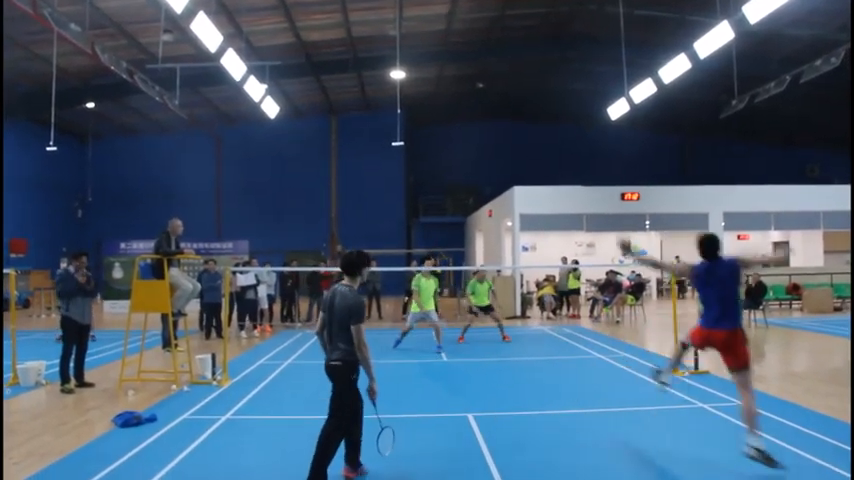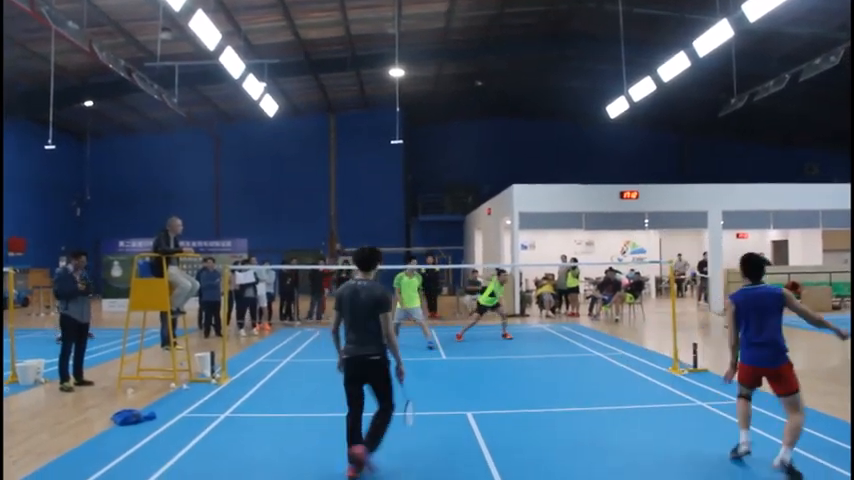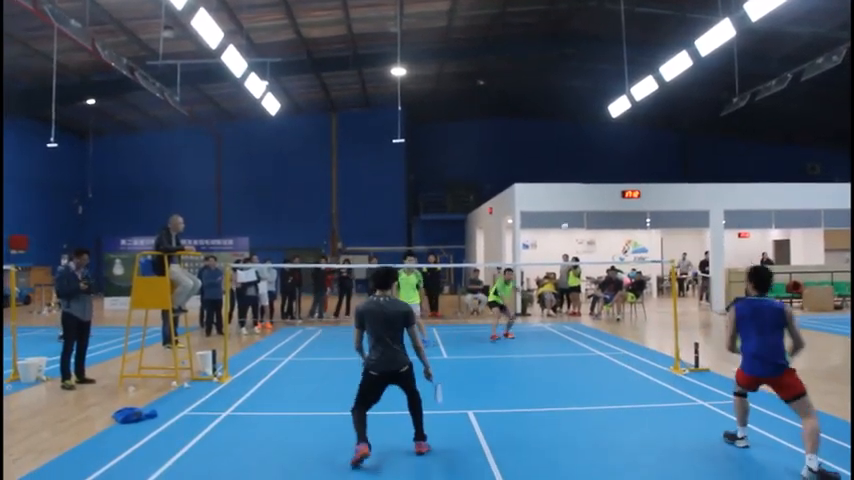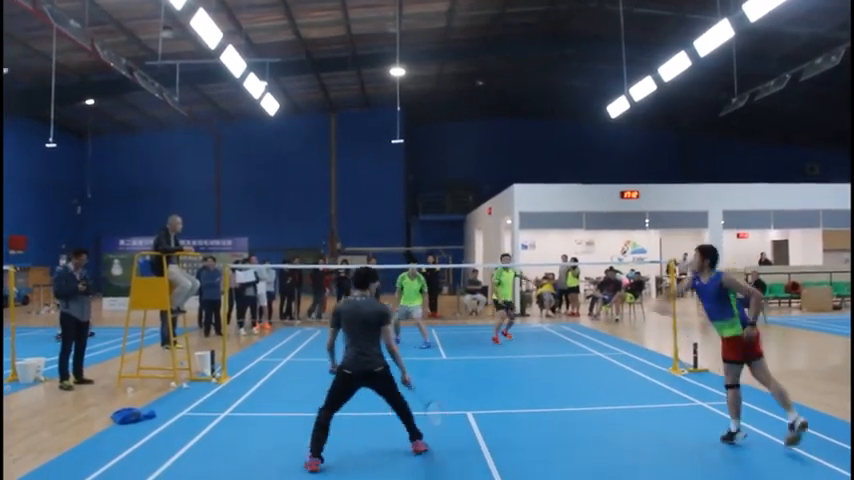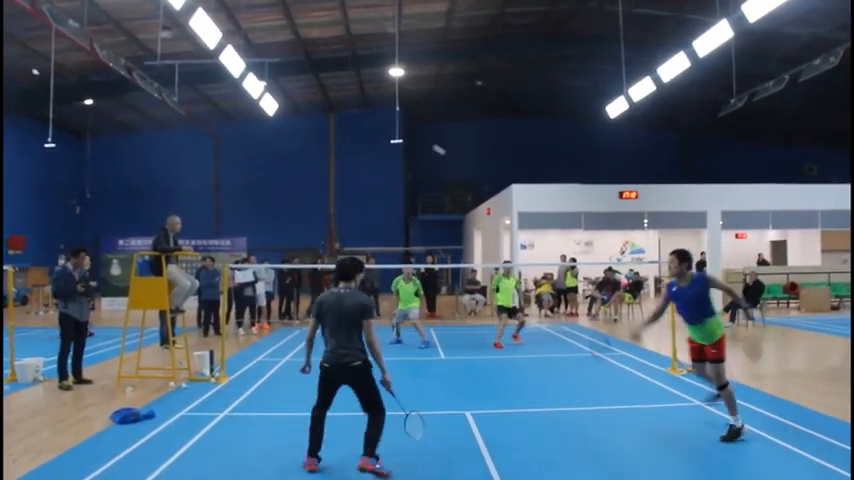
dt=0.3s
person 1, frame 1
left shoulder: (332, 293)
right shoulder: (355, 300)
left elbow: (319, 331)
right elbow: (360, 345)
right wrist: (372, 379)
left hip: (334, 362)
right hip: (345, 366)
left knee: (354, 412)
right knee: (336, 424)
person 1, frame 2
left shoulder: (343, 290)
right shoulder: (380, 293)
left elbow: (334, 329)
right elbow: (388, 334)
left wrist: (340, 353)
right wrist: (399, 363)
left hip: (351, 358)
right hip: (375, 358)
left knee: (355, 410)
right knee: (386, 407)
right ankle: (363, 448)
person 1, frame 3
left shoulder: (363, 308)
right shoulder: (405, 308)
left elbow: (357, 344)
right elbow: (416, 343)
left wrist: (366, 359)
right wrist: (427, 366)
left hip: (375, 369)
right hip: (401, 367)
left knee: (359, 408)
right knee: (414, 400)
left ankle: (362, 445)
right ankle: (420, 442)
person 1, frame 4
left shoulder: (340, 308)
right shoulder: (380, 309)
left elbow: (330, 343)
right elbow: (390, 345)
left wrist: (333, 364)
right wrist: (404, 372)
left hip: (348, 370)
right hip: (376, 369)
left knee: (326, 411)
right knee: (399, 403)
left ankle: (314, 458)
right ankle: (416, 441)
person 1, frame 5
left shoulder: (323, 299)
right shoulder: (364, 301)
left elbow: (310, 336)
right elbow: (370, 340)
left wrist: (307, 360)
right wrist: (384, 371)
left hip: (330, 364)
right hip: (356, 364)
left knee: (319, 410)
right knee: (376, 410)
left ankle: (312, 458)
right ankle: (368, 458)
person 2, frame 1
left shoulder: (695, 271)
right shoulder: (734, 265)
left elbow: (660, 265)
right elbow: (760, 260)
left wrist: (632, 254)
right wrist: (774, 258)
left hip: (707, 329)
right hip: (731, 333)
left knee: (685, 342)
right knee: (746, 390)
left ankle: (665, 375)
right ankle: (755, 445)
person 2, frame 2
left shoulder: (734, 300)
right shoulder: (779, 294)
left elbow: (733, 338)
right elbow: (811, 318)
left wrist: (733, 365)
right wrist: (837, 330)
left hip: (750, 361)
right hip: (777, 361)
left knee: (743, 396)
right knee: (795, 412)
left ankle: (743, 442)
right ankle: (784, 457)
person 2, frame 3
left shoulder: (737, 308)
right shoulder: (782, 309)
left elbow: (730, 345)
right elbow: (799, 343)
left hip: (751, 368)
right hip: (779, 370)
left knee: (739, 391)
right knee: (809, 415)
left ankle: (741, 436)
person 2, frame 4
left shoulder: (722, 278)
right shoulder: (696, 280)
left elbow: (755, 295)
right elbow: (681, 289)
left wrist: (750, 323)
left hip: (736, 335)
right hip: (737, 334)
left knee: (731, 383)
right knee: (765, 377)
left ankle: (734, 430)
right ankle: (795, 419)
person 2, frame 5
left shoulder: (704, 279)
right shoulder: (670, 288)
left elbow: (729, 290)
right elbow: (658, 311)
left wrist: (745, 308)
right wrist: (641, 327)
left hip: (713, 335)
right hip: (695, 336)
left knee: (719, 380)
right knee: (699, 371)
left ankle: (737, 424)
right ankle: (720, 391)
person 3, frame 1
left shoulder: (86, 275)
right shoulder: (64, 275)
left elbow: (93, 295)
right elbow: (61, 293)
left wrist: (90, 288)
right wrist: (77, 283)
left hip: (85, 317)
right hip: (70, 317)
left knee: (82, 350)
right knee: (68, 350)
left ankle: (79, 379)
right ankle: (65, 383)
person 3, frame 2
left shoulder: (83, 274)
right shoulder: (62, 274)
left elbow: (90, 291)
right elbow: (58, 293)
left wrist: (88, 290)
right wrist: (76, 288)
left hip: (84, 316)
right hip: (69, 316)
left knee: (81, 348)
right knee: (67, 349)
left ankle: (79, 377)
right ankle: (64, 381)
person 3, frame 3
left shoulder: (85, 272)
right shoulder: (64, 272)
left elbow: (91, 289)
right elbow: (60, 292)
left wrist: (89, 288)
right wrist: (78, 288)
left hip: (85, 314)
right hip: (70, 314)
left knee: (83, 346)
right knee: (68, 347)
left ankle: (80, 375)
right ankle: (65, 379)
person 3, frame 4
left shoulder: (84, 273)
right shoulder: (62, 272)
left elbow: (90, 291)
right elbow: (58, 292)
left wrist: (88, 289)
right wrist: (76, 288)
left hip: (84, 314)
right hip: (69, 314)
left knee: (81, 347)
right knee: (67, 347)
left ankle: (79, 376)
right ankle: (64, 379)
person 3, frame 5
left shoulder: (83, 273)
right shoulder: (61, 272)
left elbow: (90, 291)
right elbow: (56, 293)
left wrist: (87, 289)
right wrist: (74, 289)
left hip: (82, 314)
right hip: (68, 314)
left knee: (80, 347)
right knee: (66, 347)
left ankle: (77, 376)
right ankle: (63, 379)
person 4, frame 1
left shoulder: (176, 239)
right shoulder: (163, 238)
left elbow: (176, 254)
right elbow: (164, 252)
left wrist: (185, 253)
right wrist: (183, 251)
left hip: (175, 269)
right hip: (164, 271)
left knee: (196, 287)
right knee: (187, 287)
left ankle: (178, 308)
right ankle: (173, 310)
person 4, frame 2
left shoulder: (175, 238)
right shoulder: (162, 236)
left elbow: (174, 252)
right elbow: (163, 250)
left wrist: (184, 251)
right wrist: (182, 250)
left hip: (174, 268)
right hip: (163, 269)
left knee: (195, 285)
right knee: (185, 285)
left ankle: (177, 306)
right ankle: (172, 308)
person 4, frame 3
left shoulder: (176, 236)
right shoulder: (163, 235)
left elbow: (176, 250)
right elbow: (165, 248)
left wrist: (186, 249)
right wrist: (183, 248)
left hip: (176, 266)
right hip: (165, 267)
left knee: (196, 283)
right knee: (187, 284)
left ankle: (179, 305)
right ankle: (173, 306)
person 4, frame 4
left shoulder: (175, 236)
right shoulder: (162, 235)
left elbow: (175, 251)
right elbow: (163, 249)
left wrist: (185, 250)
right wrist: (182, 248)
left hip: (174, 266)
right hip: (163, 268)
left knee: (195, 284)
right knee: (186, 284)
left ankle: (177, 305)
right ankle: (172, 307)
person 4, frame 5
left shoulder: (174, 236)
right shoulder: (161, 235)
left elbow: (174, 250)
right elbow: (162, 248)
left wrist: (184, 249)
right wrist: (181, 248)
left hip: (173, 266)
right hip: (162, 268)
left knee: (194, 284)
right knee: (185, 284)
left ankle: (176, 305)
right ankle: (171, 307)
